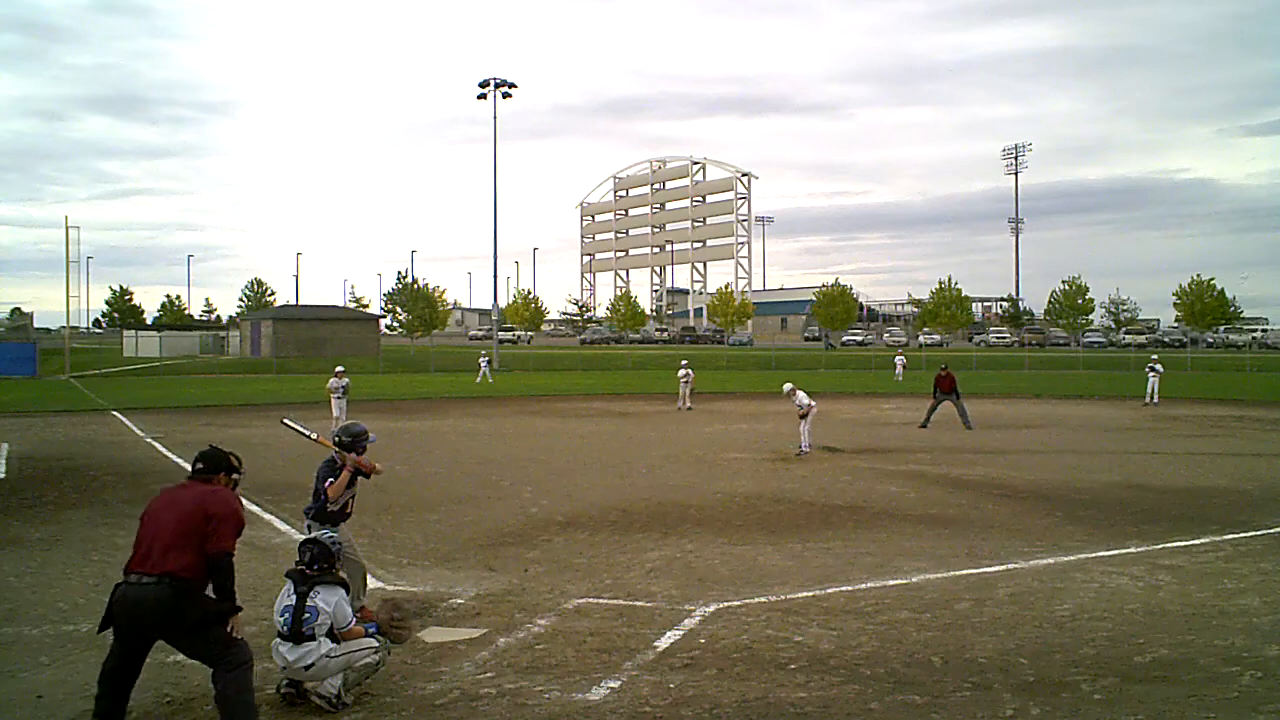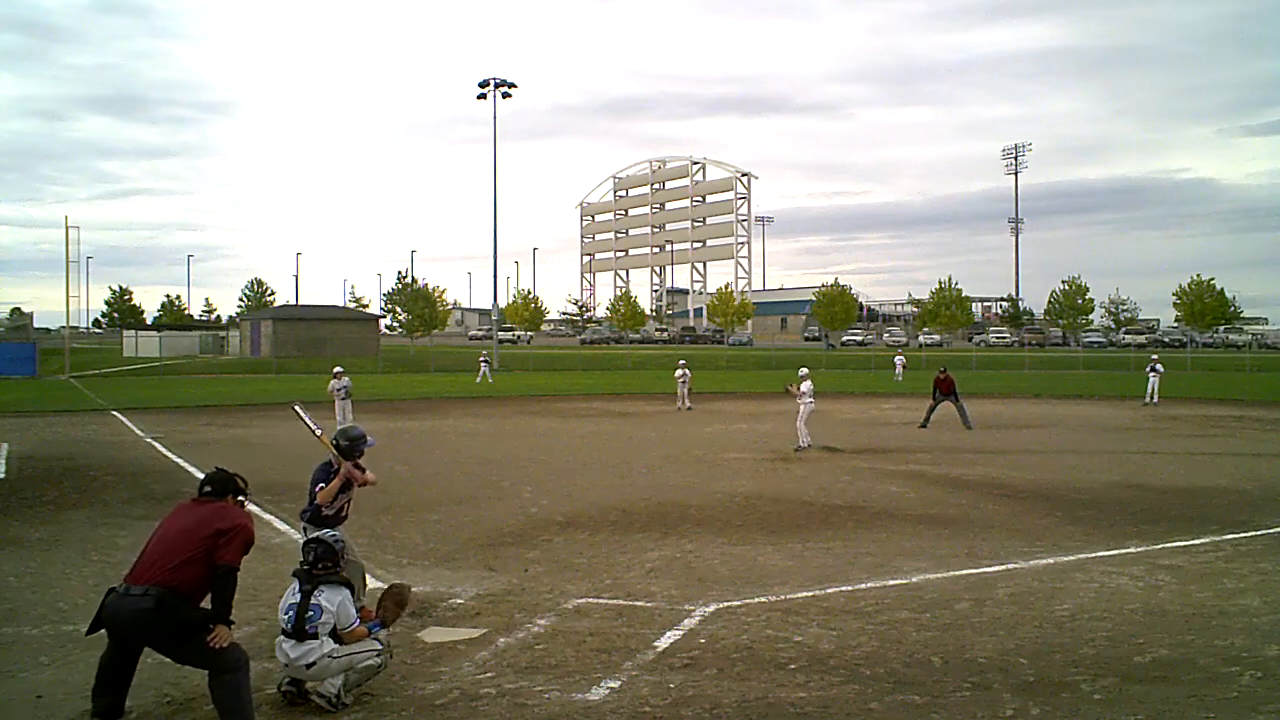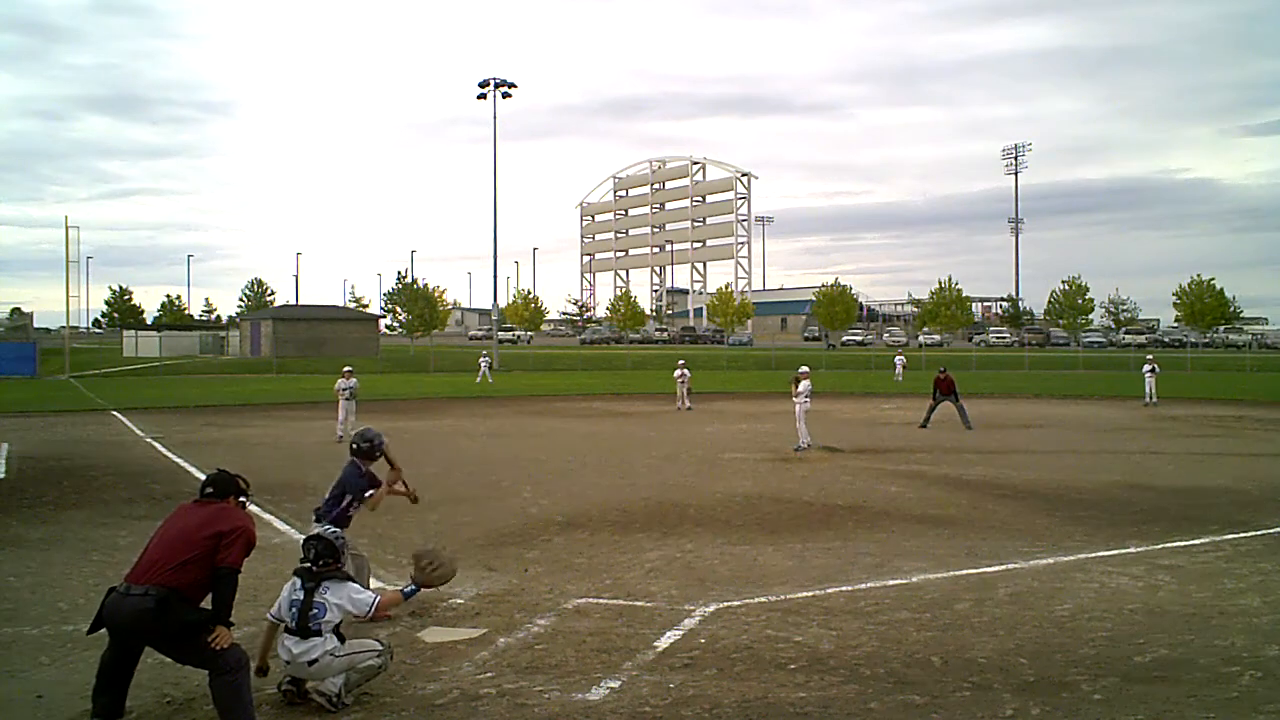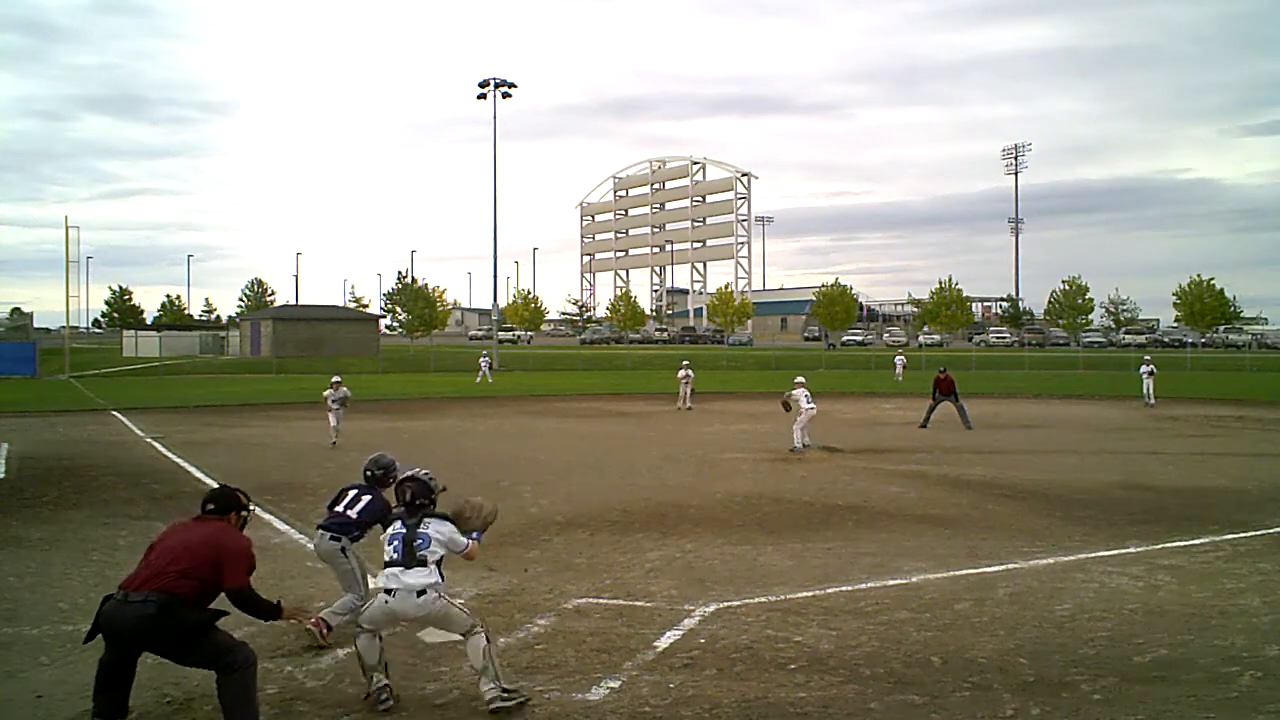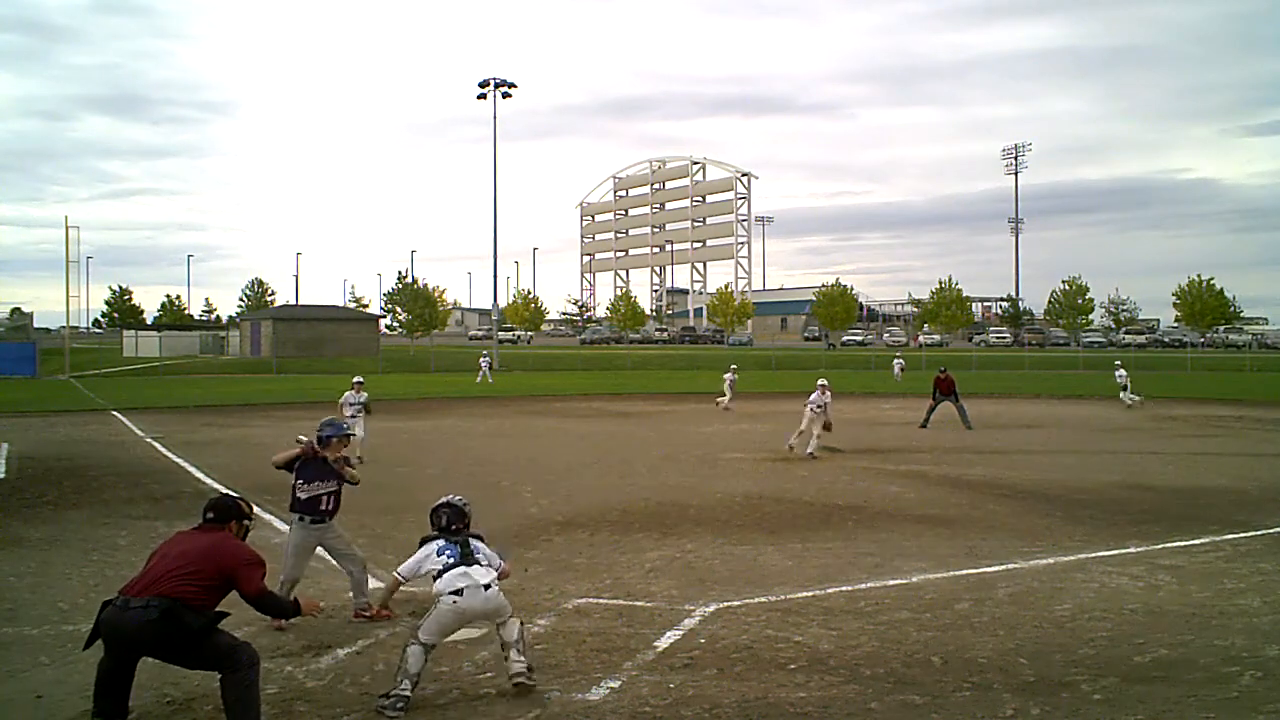
dt=1s
person 1, frame 1
left shoulder: (163, 496)
right shoulder: (225, 501)
right elbow: (219, 560)
right wrist: (229, 607)
left hip: (127, 597)
right hip: (171, 600)
left knee: (124, 655)
right knee: (234, 659)
person 1, frame 2
left shoulder: (180, 510)
right shoulder: (237, 519)
right elbow: (225, 573)
right wrist: (222, 621)
left hip: (117, 605)
right hip: (157, 610)
left knee: (121, 649)
right knee: (231, 662)
person 1, frame 3
left shoulder: (182, 512)
right shoulder: (238, 521)
right elbow: (226, 575)
right wrist: (222, 622)
left hip: (117, 604)
right hip: (156, 609)
left knee: (121, 651)
right knee: (230, 662)
person 1, frame 4
left shoulder: (175, 529)
right shoulder: (233, 540)
right elbow: (240, 595)
right wrist: (278, 611)
left hip: (114, 612)
right hip: (158, 617)
left knee: (119, 653)
right knee: (239, 660)
person 1, frame 5
left shoulder: (176, 539)
right shoulder: (237, 550)
right elbow: (259, 598)
right wrist: (296, 607)
left hip: (115, 618)
right hip: (157, 622)
left knee: (119, 654)
right knee: (242, 660)
person 2, frame 1
left shoulder: (291, 584)
right shoulder: (334, 592)
right elbow: (348, 634)
right wrist: (372, 628)
left hip: (284, 662)
right hip: (313, 665)
right knee: (379, 647)
left ankle: (292, 683)
right ankle: (331, 689)
person 2, frame 2
left shoulder: (296, 585)
right shoulder: (339, 592)
left elbow: (285, 621)
right elbow: (350, 637)
right wrist: (377, 625)
left hip: (287, 662)
right hip: (315, 664)
right knee: (381, 649)
left ankle: (293, 681)
right ankle: (332, 689)
person 2, frame 3
left shoulder: (294, 583)
right shoulder: (343, 588)
left elbow: (272, 623)
right elbow: (381, 605)
left wrist: (261, 660)
right wrist: (415, 586)
left hip: (289, 661)
right hip: (320, 663)
right knee: (381, 652)
left ankle: (293, 680)
right ankle: (332, 688)
person 2, frame 4
left shoulder: (395, 528)
right shoulder: (441, 525)
right elbow: (470, 553)
right wrist: (475, 534)
left hip: (392, 597)
right hip: (426, 597)
left knee: (366, 629)
right knee: (474, 630)
left ankle: (380, 688)
right ankle: (494, 692)
person 2, frame 5
left shoulder: (429, 548)
right shoulder: (478, 544)
left elbow: (396, 579)
right elbow: (503, 572)
left wrist: (383, 602)
left hip: (454, 601)
right hip: (488, 595)
left knee: (421, 641)
right knee: (508, 618)
left ankle: (400, 696)
right ankle: (518, 668)
person 3, frame 1
left shoulder: (355, 462)
right shoulder: (328, 468)
left elbow: (379, 470)
right elbow: (333, 494)
left wrist: (370, 467)
right wrist: (349, 469)
left hip: (337, 526)
right hip: (318, 526)
left knee: (357, 565)
left ankle: (358, 605)
person 3, frame 2
left shoulder: (352, 466)
right shoulder: (323, 471)
left elbow: (373, 479)
right elbow: (321, 500)
left wrist: (363, 479)
right wrist: (341, 476)
left hip: (335, 527)
right hip: (315, 528)
left knee: (355, 566)
left ankle: (358, 607)
person 3, frame 3
left shoulder: (361, 471)
right shoulder: (355, 474)
left elbow: (379, 488)
right elbow: (371, 504)
left wrist: (403, 491)
right wrist: (389, 483)
left hip: (334, 529)
left knee: (360, 562)
person 3, frame 4
left shoulder: (351, 488)
right shoulder: (381, 503)
left elbow: (330, 510)
left hip: (320, 539)
right hip: (337, 545)
left knee: (359, 569)
right knee: (355, 594)
left ankle: (362, 609)
right ankle: (321, 623)
person 3, frame 5
left shoulder: (342, 461)
right shoulder: (302, 460)
left elbow: (355, 479)
right elbow: (275, 461)
left wrist: (340, 466)
right wrist: (300, 451)
left hip: (327, 526)
right hip: (302, 526)
left knee: (357, 564)
right knee: (291, 574)
left ankle: (363, 608)
